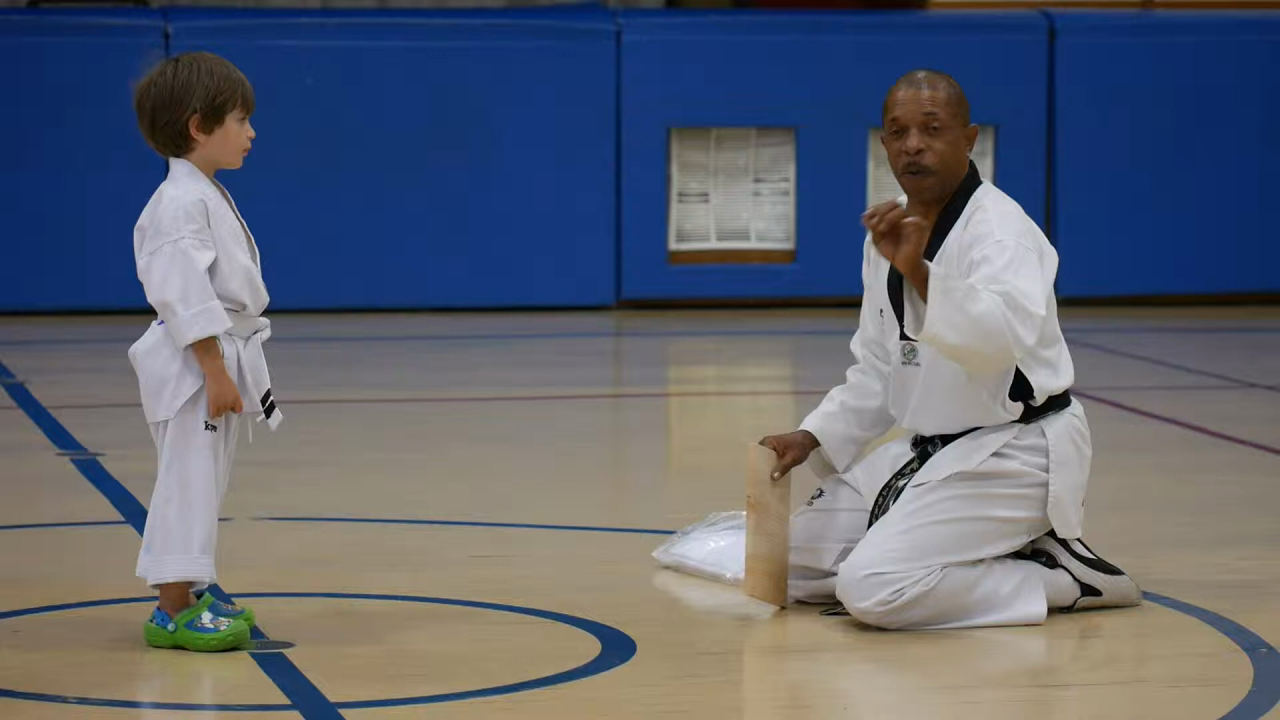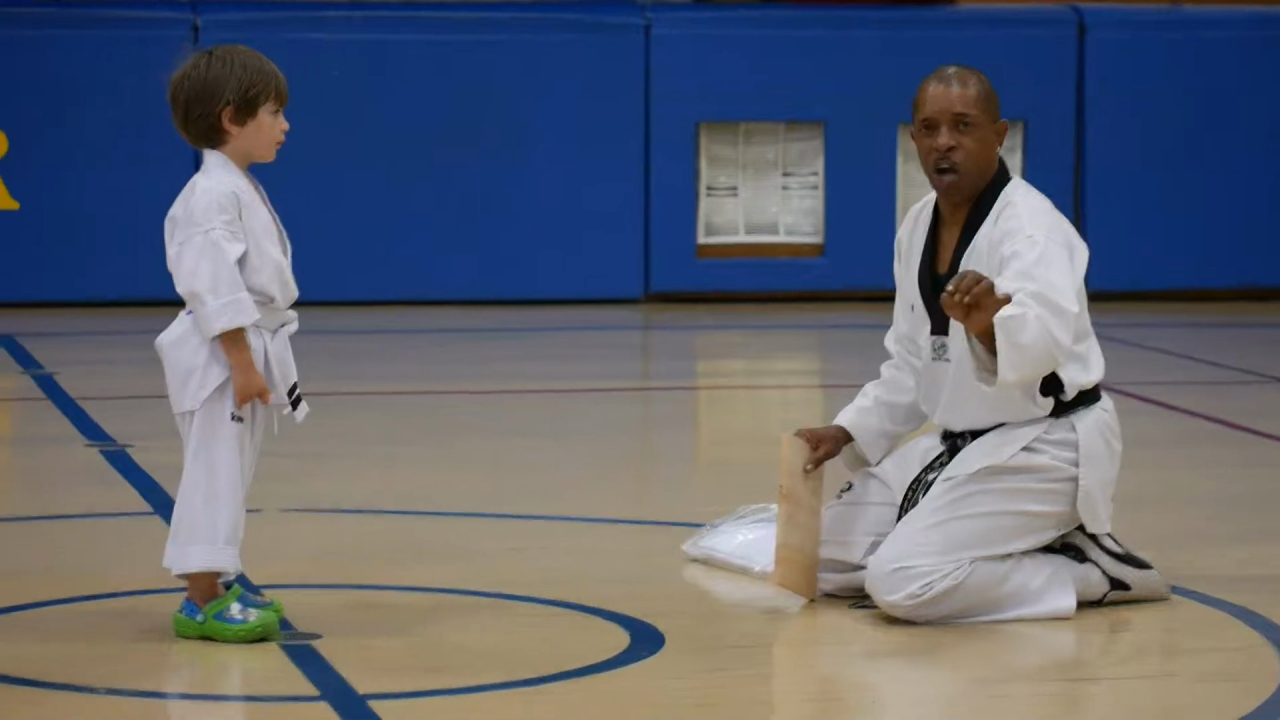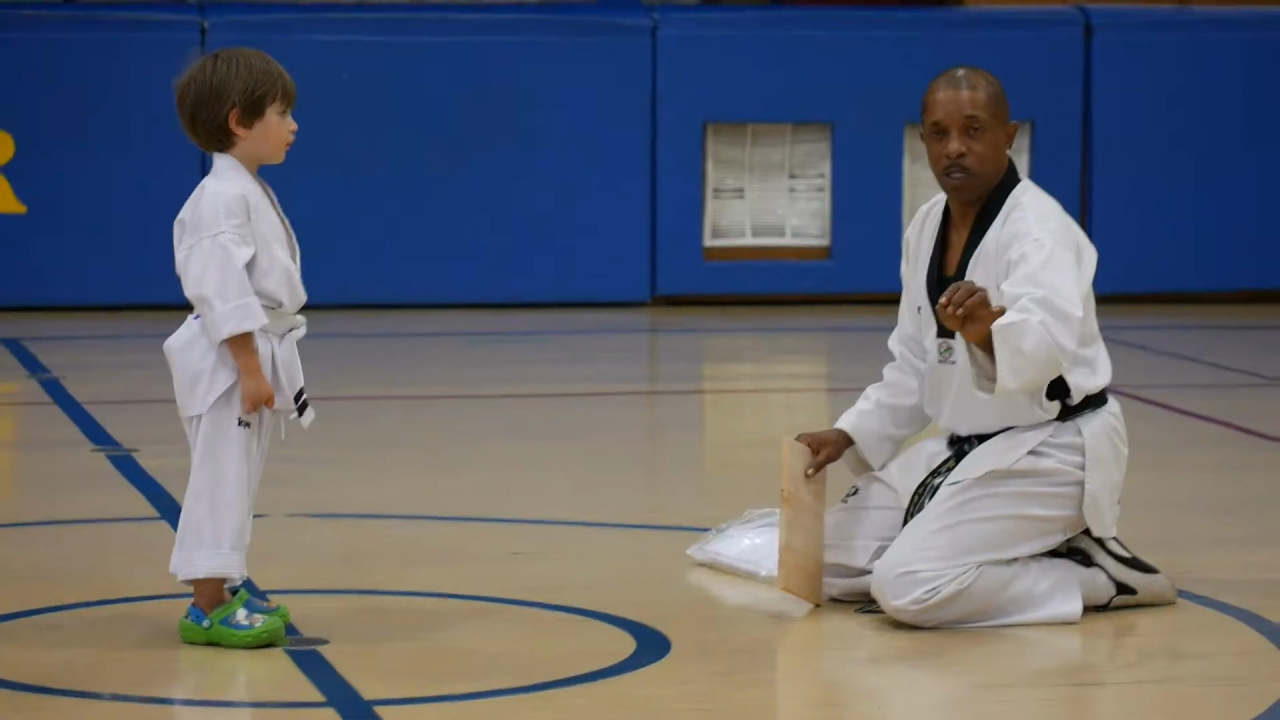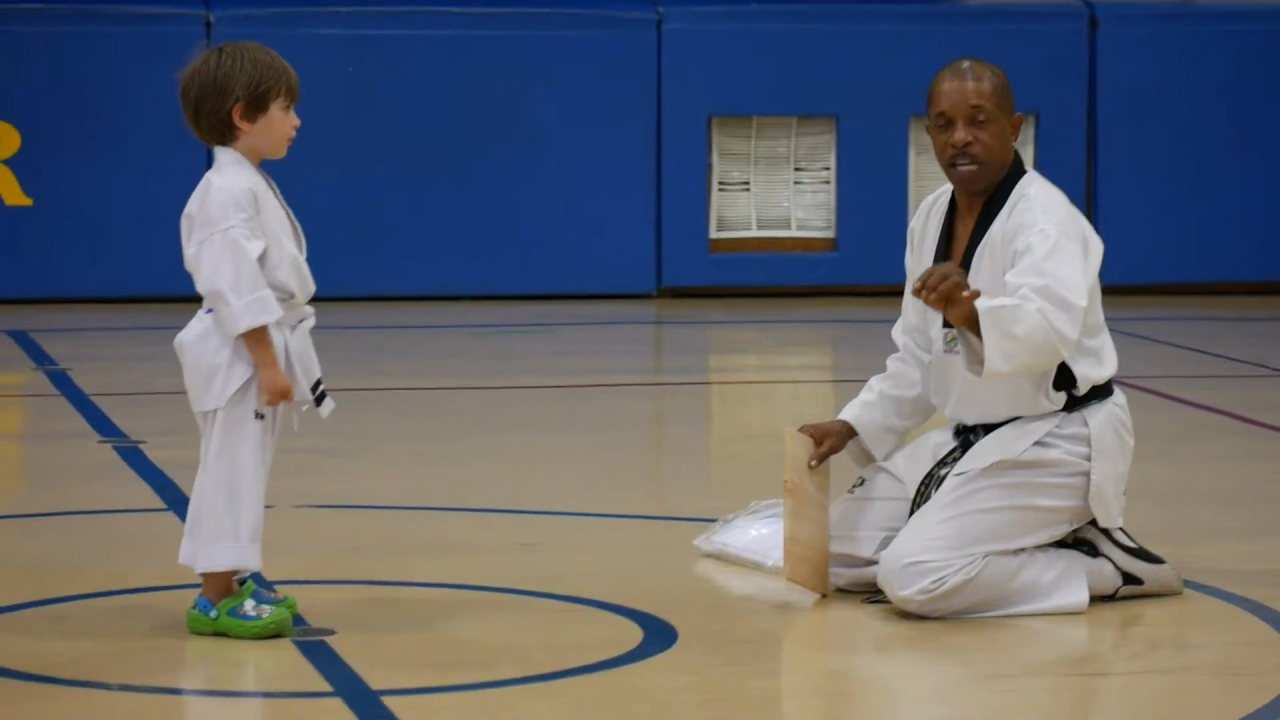
dt=0.4s
person 1, frame 1
left shoulder: (208, 196)
right shoulder: (181, 202)
right elbow: (184, 298)
right wrist: (215, 373)
left hip: (218, 363)
right hip: (195, 365)
left knee: (204, 481)
right knee: (188, 481)
left ankle: (192, 592)
right ankle: (173, 610)
person 1, frame 2
left shoulder: (240, 189)
right shoulder: (213, 194)
right elbow: (214, 289)
right wrist: (242, 364)
left hip: (246, 354)
right hip: (221, 357)
left knee: (231, 471)
right knee: (214, 472)
left ankle: (220, 583)
right ankle: (202, 601)
person 1, frame 3
left shoulder: (251, 192)
right shoulder: (223, 196)
right elbow: (223, 292)
right wrist: (250, 369)
left hip: (254, 358)
right hip: (229, 360)
left knee: (237, 478)
right knee: (220, 478)
left ankle: (225, 590)
right ankle: (208, 607)
person 1, frame 4
left shoulder: (251, 184)
right shoulder: (229, 190)
right elbow: (233, 286)
right wrist: (266, 362)
left hip: (259, 353)
right hip: (239, 354)
left knee: (244, 468)
right knee: (231, 468)
left ankle: (234, 581)
right ankle: (216, 598)
person 2, frame 1
left shoulder: (1000, 229)
right shoulder: (892, 227)
left elbow: (1003, 337)
right elbow: (878, 368)
left wrist: (916, 273)
right wrist: (814, 436)
left hip: (1014, 452)
right hip: (927, 448)
left knee: (872, 590)
right knee: (798, 566)
left ankle: (1064, 575)
right ankle: (1001, 557)
person 2, frame 2
left shoulder: (1029, 225)
right shoulder: (919, 224)
left elbow: (1043, 337)
right elbow: (908, 363)
left wrist: (989, 322)
right wrist: (848, 431)
left hip: (1039, 446)
right hip: (957, 442)
left knee: (899, 584)
right knee: (830, 560)
left ankle: (1085, 569)
right ankle: (1015, 543)
person 2, frame 3
left shoulder: (1039, 229)
right shoulder: (927, 225)
left elbow: (1044, 343)
right elbow: (913, 366)
left wrist: (987, 330)
right wrist: (849, 434)
left hip: (1049, 450)
right hip: (963, 447)
left knee: (908, 591)
right knee: (832, 565)
left ankle: (1097, 575)
right ankle: (1036, 554)
person 2, frame 4
left shoulder: (1047, 220)
right shoulder: (934, 215)
left elbow: (1045, 332)
right elbow: (920, 355)
left wrist: (969, 310)
right wrist: (854, 426)
left hip: (1058, 441)
right hip: (976, 435)
left knee: (925, 585)
right knee: (840, 556)
left ankle: (1101, 564)
right ankle: (1051, 547)
